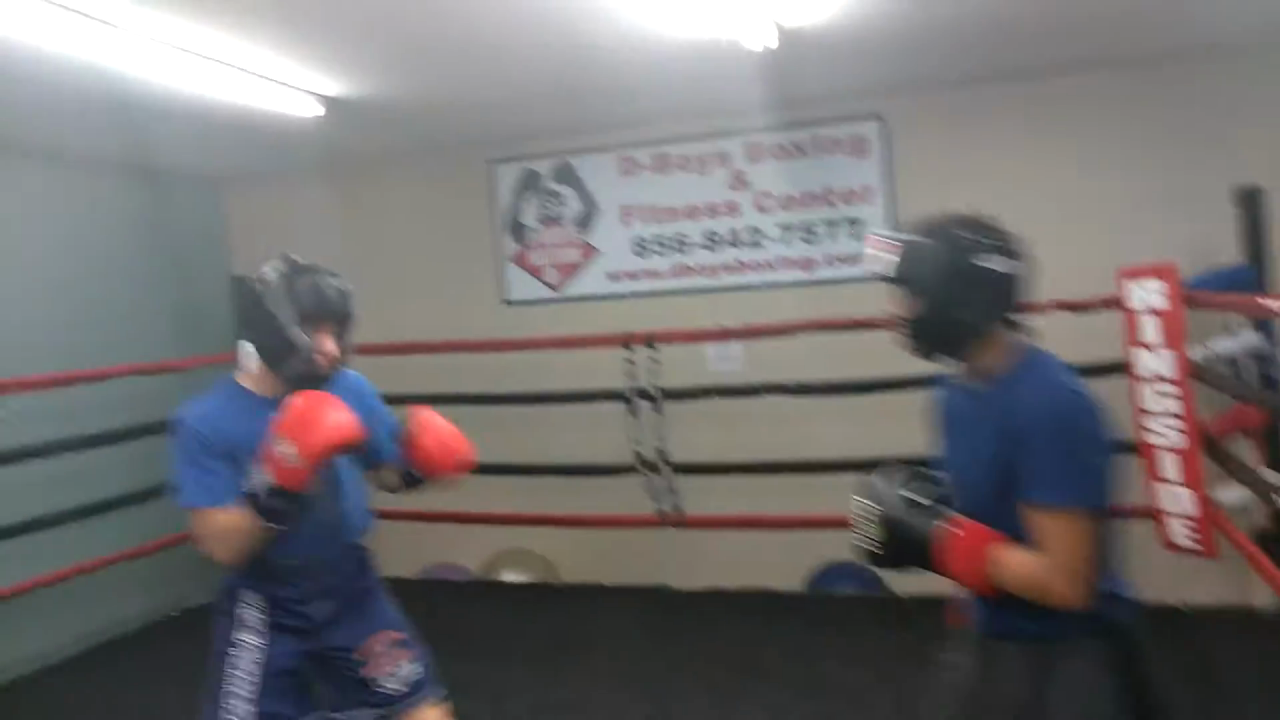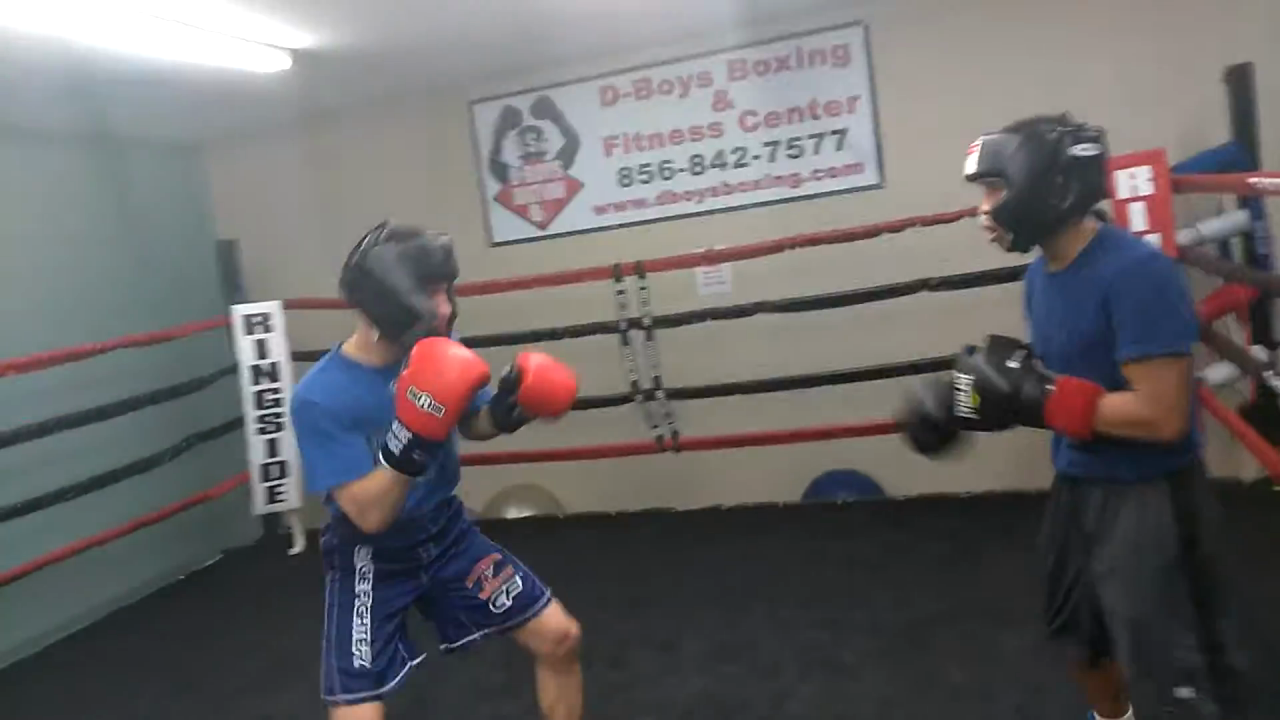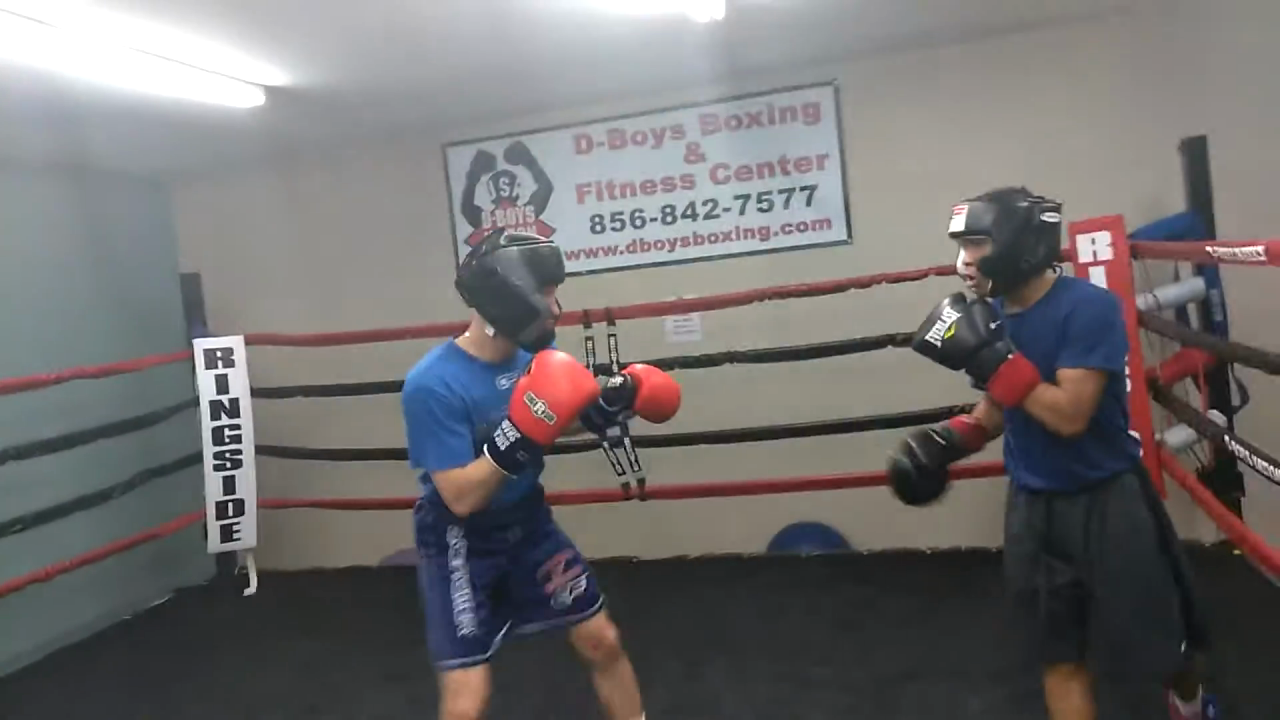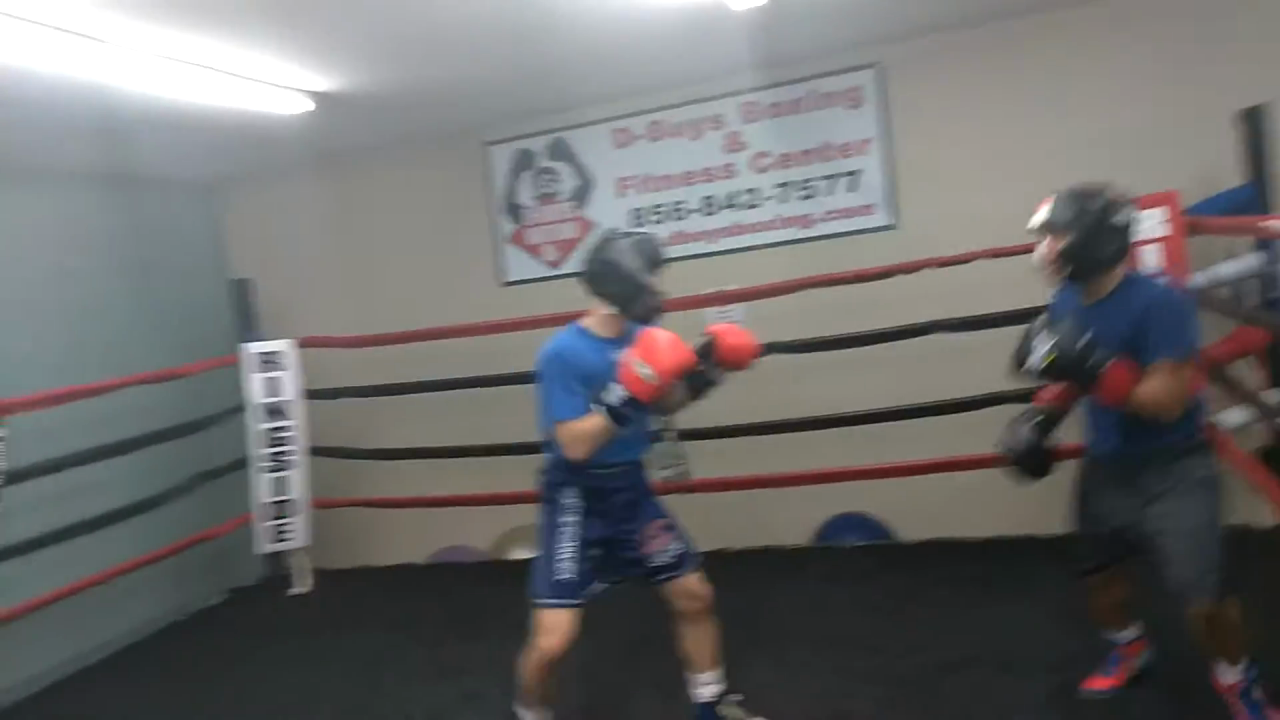
dt=0.5s
person 1, frame 1
left shoulder: (1053, 406)
right shoulder: (959, 390)
left elbow: (1065, 582)
left wrist: (938, 536)
left hip: (1073, 661)
right hip: (995, 643)
person 1, frame 2
left shoulder: (1136, 273)
right shoulder: (1041, 273)
left elbow: (1162, 418)
left wrist: (1040, 398)
right wrist: (965, 395)
left hip: (1147, 498)
right hip: (1075, 487)
right knee: (1085, 639)
person 1, frame 3
left shoulder: (1089, 307)
right shoulder: (990, 313)
left elbow: (1069, 415)
left wrist: (988, 358)
right wrist: (951, 438)
left hip: (1108, 500)
right hip: (1031, 505)
left knee: (1159, 645)
right knee: (1057, 655)
person 1, frame 4
left shoulder: (1157, 303)
right shoulder: (1068, 300)
left elbow: (1170, 401)
left wrist: (1095, 369)
right wrist: (1044, 411)
left hip: (1174, 463)
right hip: (1108, 462)
left knee: (1202, 597)
right knee: (1097, 569)
right ankle: (1129, 648)
person 2, frame 1
left shoulder: (351, 392)
right shoulder: (205, 422)
left elbow: (386, 470)
right elbow: (223, 547)
left wrist: (418, 460)
right wrist: (279, 482)
left hip: (349, 587)
right hip: (267, 607)
person 2, frame 2
left shoulder: (439, 354)
right shoulder: (321, 398)
left elbow: (474, 424)
right elbow: (371, 515)
left wrist: (510, 405)
right wrist: (411, 434)
left hip: (445, 531)
right hip: (371, 560)
left knee: (559, 636)
person 2, frame 3
left shoulder: (533, 351)
right shoulder: (432, 384)
left elbow: (560, 414)
right elbow: (462, 499)
left wrist: (608, 403)
right wrist: (519, 434)
left hip: (527, 524)
right hip: (459, 541)
left knee: (602, 643)
person 2, frame 4
left shoulder: (641, 335)
right shoulder: (563, 354)
left elbow: (666, 402)
right elbow: (576, 446)
left wrist: (705, 370)
right wrist: (625, 392)
left hip: (630, 490)
right hip: (575, 498)
left knee: (695, 596)
right knee: (553, 637)
